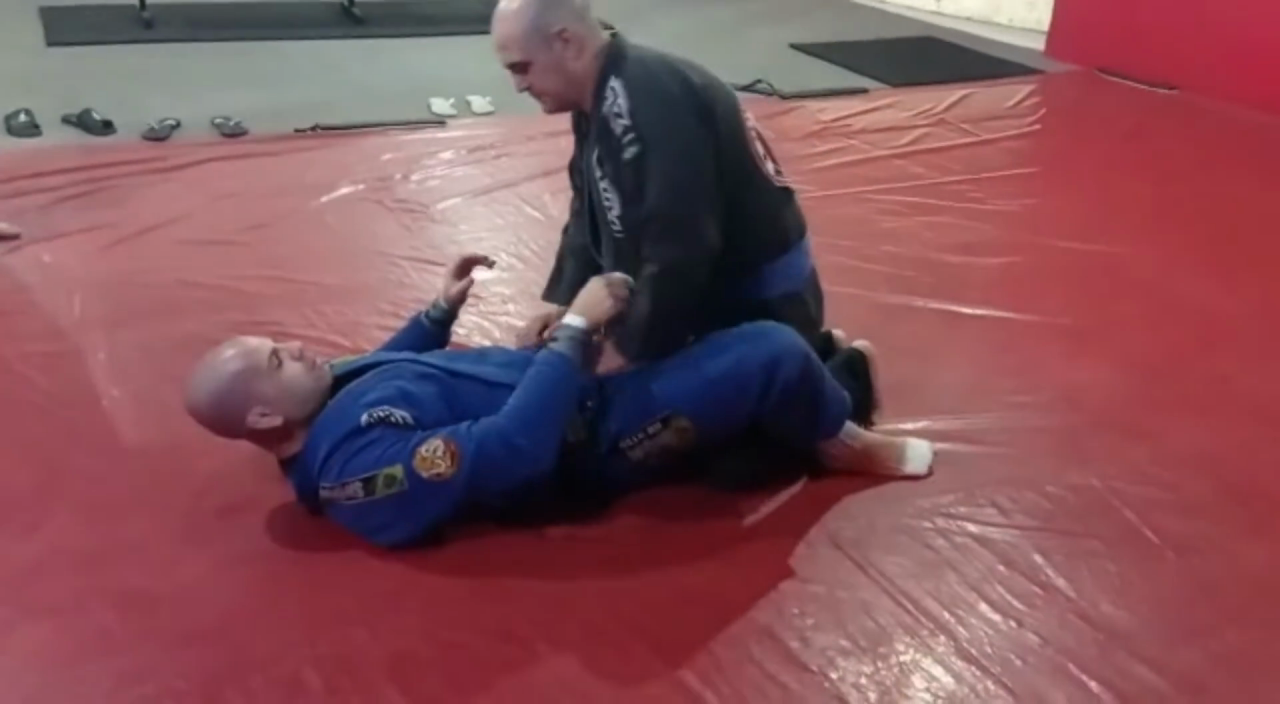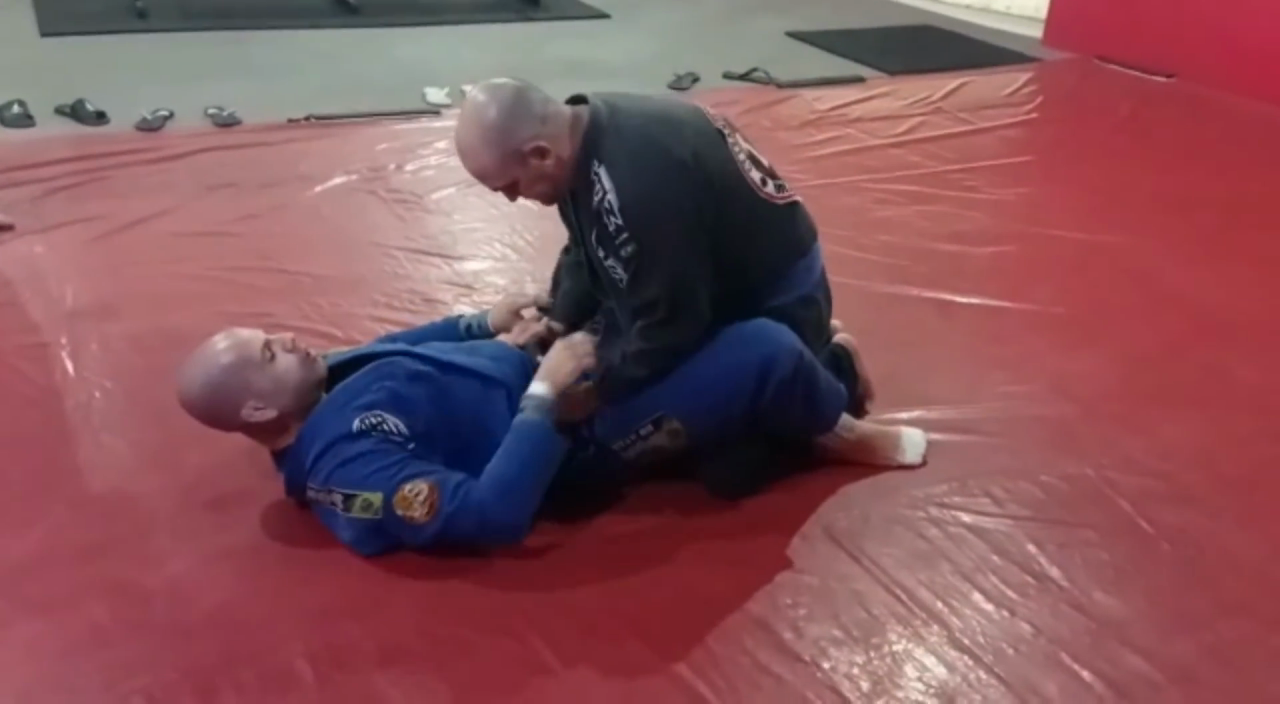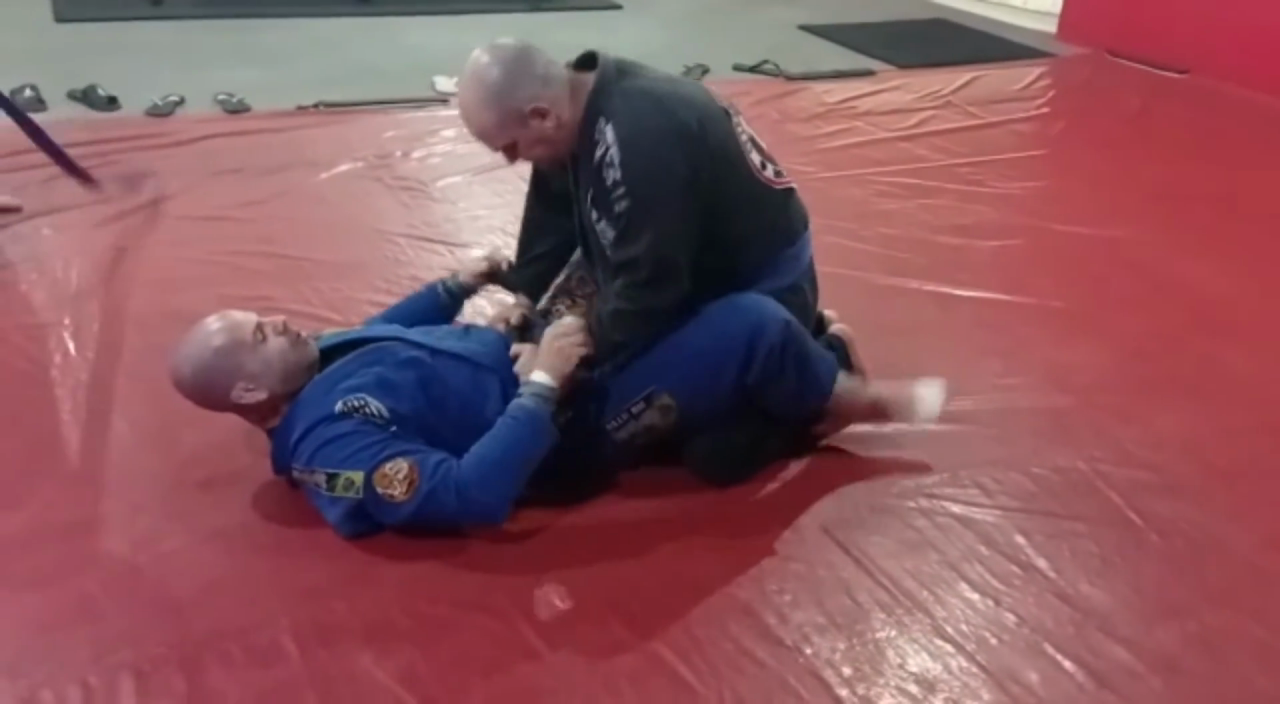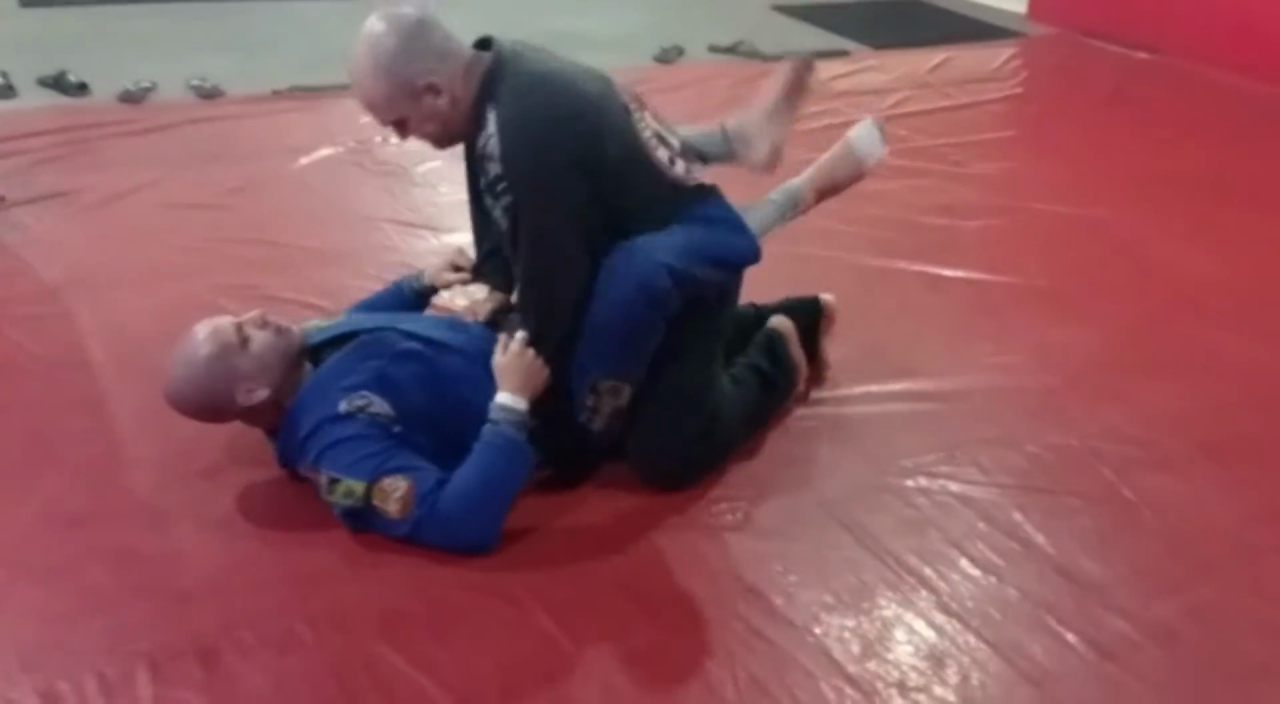
dt=1s
person 1, frame 1
left shoulder: (327, 402)
right shoulder: (359, 464)
right elbow: (515, 449)
left wrist: (441, 306)
right wrist: (577, 327)
left hip: (574, 381)
right hip: (594, 435)
right knee: (772, 351)
right ankle: (845, 445)
person 1, frame 2
left shoulder: (321, 385)
right shoulder: (346, 464)
left elbow: (399, 347)
right elbow: (495, 512)
left wrist: (484, 323)
right wrist: (547, 389)
left hip: (550, 372)
right hip: (581, 433)
right knee: (765, 350)
left ankle: (805, 354)
right ankle: (842, 435)
person 1, frame 3
left shoulder: (317, 361)
right shoulder: (332, 444)
left elbow: (392, 330)
right elbow: (474, 493)
left wrist: (461, 285)
right wrist: (542, 381)
left hip: (534, 354)
right hip: (574, 422)
right knee: (747, 326)
left ankle: (797, 376)
right ankle: (849, 399)
person 1, frame 4
left shoulder: (307, 354)
right shoulder: (336, 436)
left elbow: (366, 324)
right elbow: (460, 523)
left wrist: (421, 283)
right wrist: (514, 404)
left hip: (526, 345)
right knee: (641, 268)
left ankle: (766, 327)
right ankle: (807, 187)
person 2, frame 1
left shoulder: (649, 103)
right shoulder: (602, 102)
left elbow: (679, 244)
right elbow: (592, 215)
left wrist: (631, 346)
right wrist: (562, 301)
left hip: (756, 298)
right hip: (703, 289)
person 2, frame 2
left shoulder: (638, 182)
right shoulder: (590, 129)
left elbow: (670, 321)
right elbow: (587, 246)
left wrist: (596, 390)
right wrist: (560, 322)
left hip: (774, 294)
right hip: (715, 282)
left knee: (729, 466)
left ankle: (833, 375)
person 2, frame 3
left shoulder: (647, 144)
right shoulder: (579, 90)
left elbow: (647, 285)
right elbow: (552, 203)
right wrist: (525, 295)
left hip: (758, 276)
right hip: (689, 263)
left knee: (720, 450)
person 2, frame 4
left shoulder: (529, 132)
right shoulder: (500, 72)
left elbow: (553, 276)
right elbow: (501, 215)
right wrist: (495, 289)
left hip: (687, 253)
right hip: (637, 240)
left ankle: (772, 355)
